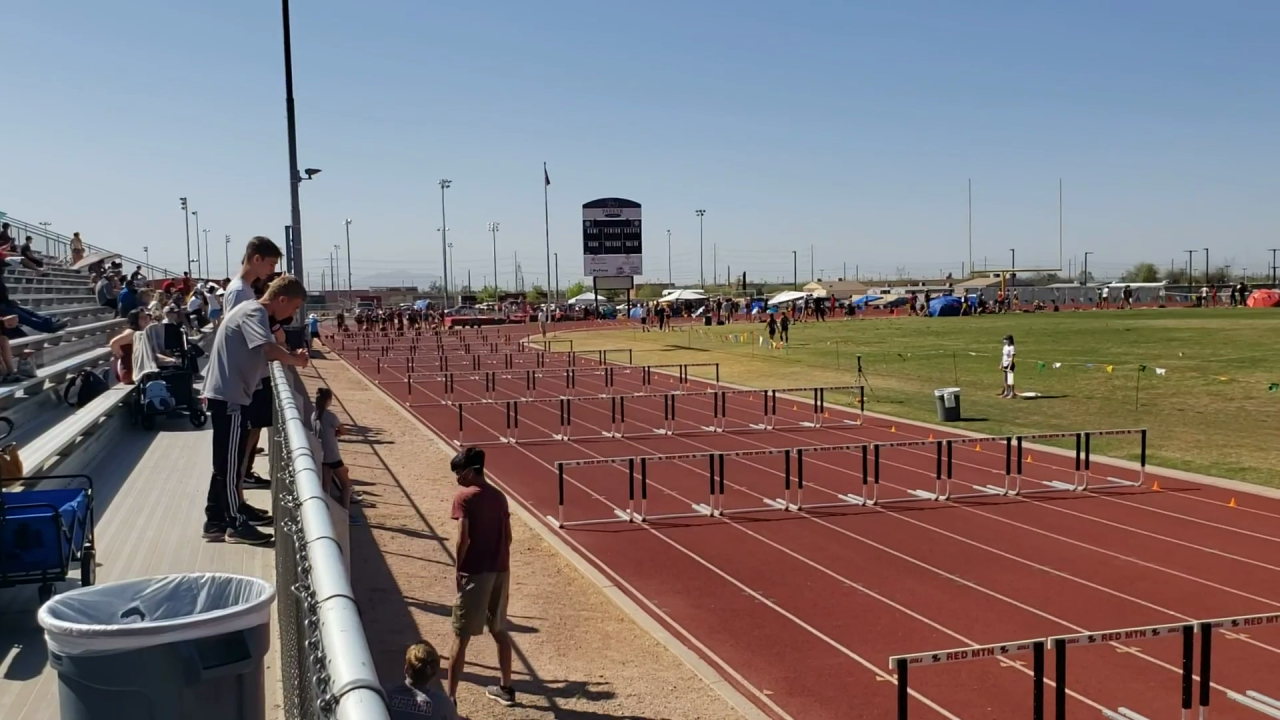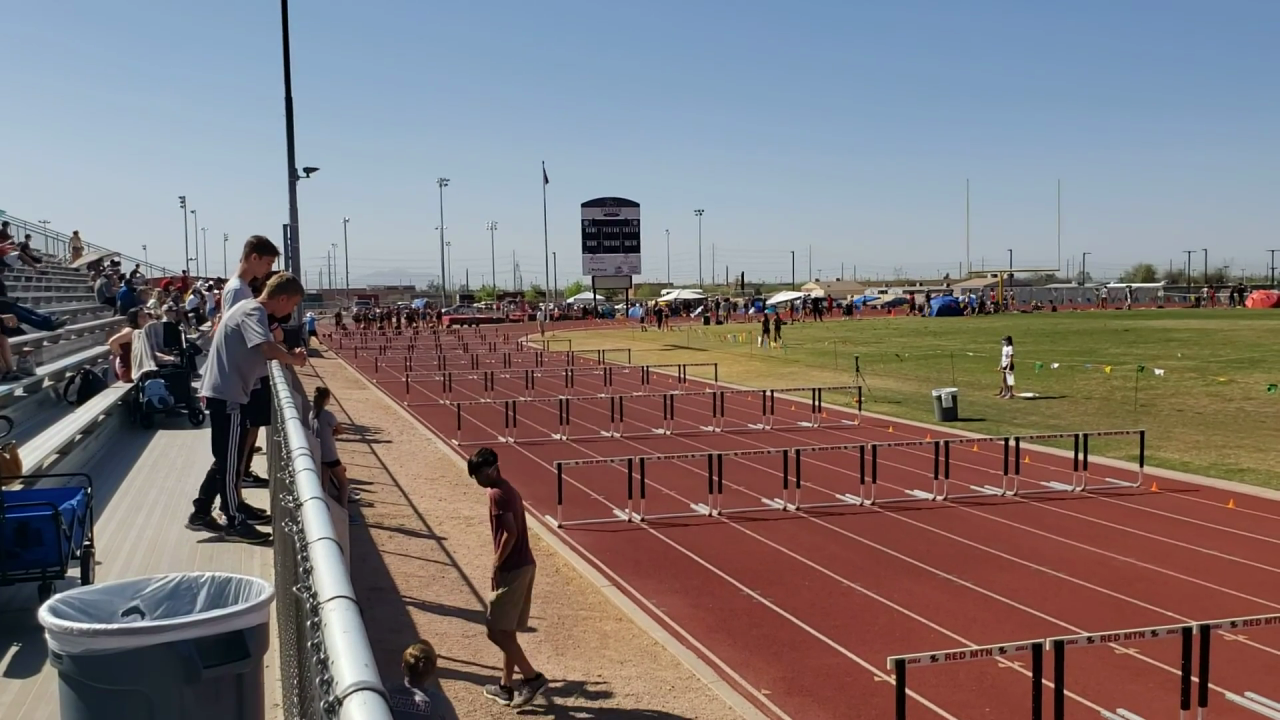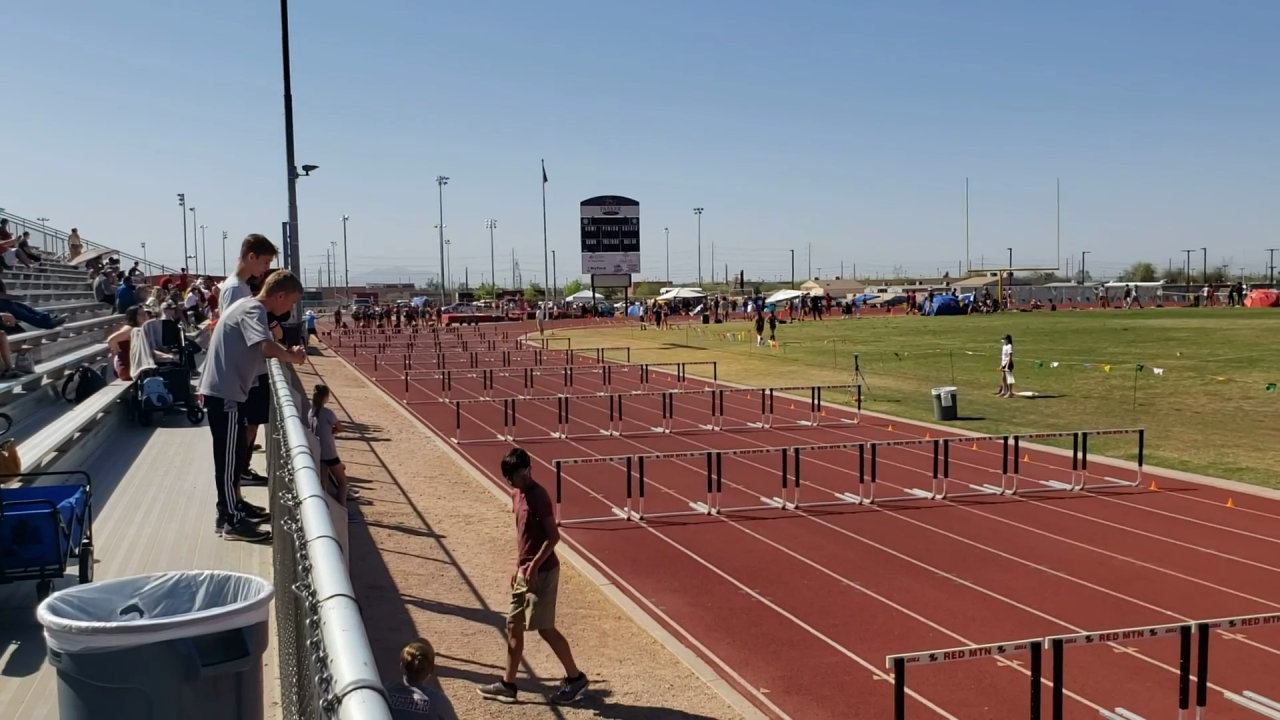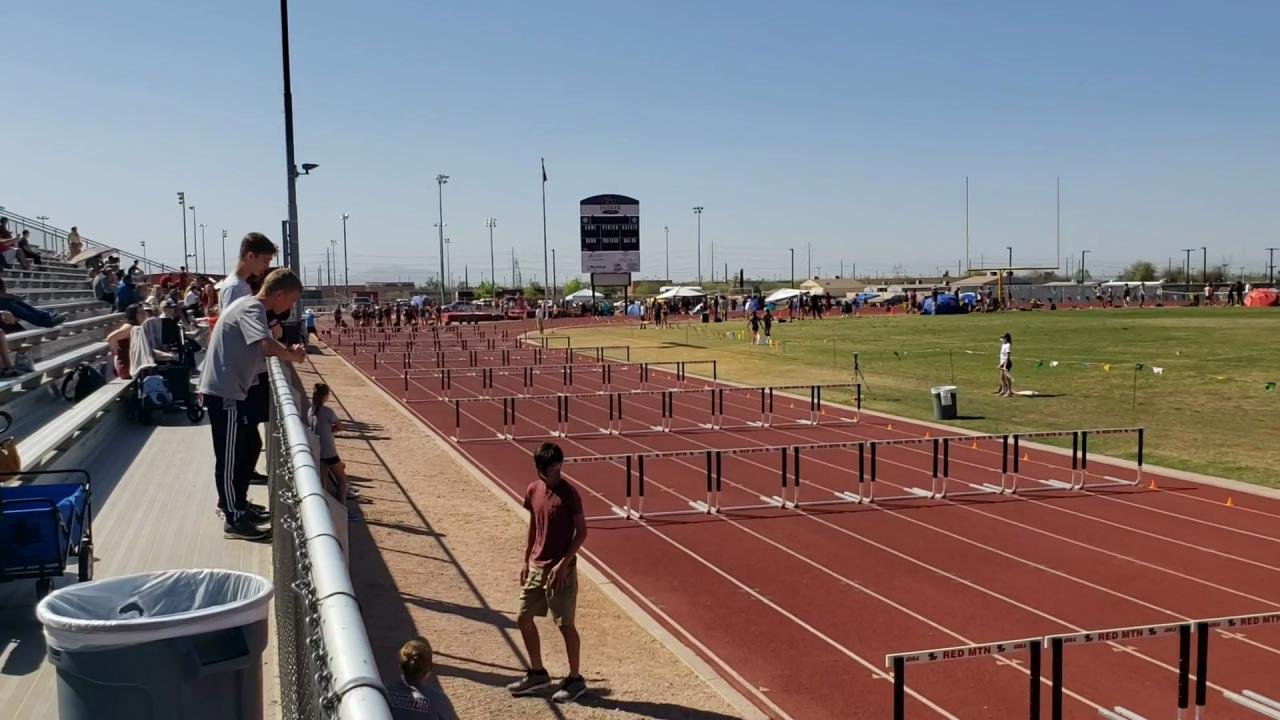
dt=0.3s
person 1, frame 1
left shoulder: (254, 311)
right shoulder: (254, 312)
left elbow: (266, 350)
right elbow: (270, 350)
left wrist: (290, 355)
right wrist: (296, 359)
left hip: (227, 394)
right hip: (228, 396)
left knee: (226, 461)
right knee: (230, 462)
left ankle: (216, 519)
right ankle: (236, 525)
person 1, frame 2
left shoulder: (252, 309)
right shoulder: (253, 311)
left elbow: (265, 348)
right elbow: (268, 349)
left wrist: (287, 354)
right wrist: (294, 359)
left hip: (224, 392)
right hip: (227, 395)
left knee: (226, 459)
right knee: (229, 460)
left ankle: (202, 512)
right ankle: (234, 523)
person 1, frame 3
left shoulder: (251, 308)
right shoulder: (253, 310)
left elbow: (264, 345)
right elbow: (268, 347)
left wrist: (288, 353)
right wrist: (294, 356)
left hip: (227, 390)
right hip: (224, 393)
left knee: (236, 455)
right knee: (229, 458)
left ankle: (229, 509)
right ankle: (233, 522)
person 1, frame 4
left shoulder: (251, 306)
right shoulder: (252, 309)
left elbow: (264, 343)
right elbow: (268, 346)
left wrist: (289, 351)
right wrist: (293, 355)
left hip: (230, 389)
right hip: (223, 392)
left knee: (247, 448)
right knee: (230, 457)
left ankle: (237, 505)
right ankle: (235, 520)
person 2, frame 1
left shoulder: (465, 497)
right shoulder: (499, 496)
left elbow: (463, 539)
left wrist: (458, 571)
left hip: (475, 573)
right hip: (500, 571)
left knee: (462, 637)
right knee: (499, 631)
left ankle: (450, 698)
right ankle: (505, 687)
person 2, frame 2
left shoulder: (497, 494)
right shoulder: (509, 491)
left elbow: (510, 533)
left wrist: (496, 566)
left hip: (512, 570)
right hip: (524, 566)
left knee: (496, 630)
right knee: (507, 630)
left ankle: (532, 677)
right ankle: (506, 686)
person 2, frame 3
left shoulder: (538, 496)
right shoulder: (518, 495)
left elbow: (553, 536)
left wrist: (533, 566)
right wrist: (519, 568)
left hip: (542, 572)
right hip: (526, 570)
left knee: (545, 629)
right knee: (514, 625)
left ankle: (576, 678)
right ankle: (508, 684)
person 2, frame 4
left shoulder: (569, 494)
right shoulder: (532, 490)
left elbow: (582, 532)
left wrist: (563, 564)
right wrist: (526, 561)
left hip: (561, 569)
right hip: (536, 566)
left knee: (565, 625)
right knee: (523, 618)
left ankle: (575, 679)
right ankle: (537, 672)
person 3, frame 1
left shoulder: (248, 289)
right shoulder: (238, 290)
left wrist: (272, 333)
left knee: (254, 428)
right knee: (249, 430)
left ankle: (245, 473)
right ankle: (240, 476)
person 3, frame 2
left shoulder: (245, 287)
right shoulder: (236, 289)
left hip: (256, 374)
left knee: (253, 426)
right knee: (249, 427)
left ankle: (244, 472)
right ankle: (240, 474)
person 3, frame 3
left shoulder: (244, 286)
right shoulder: (234, 288)
left wrist: (270, 330)
right wrist: (269, 330)
left knee: (251, 425)
right knee: (247, 427)
left ankle: (242, 470)
right ankle: (240, 472)
person 3, frame 4
left shoulder: (244, 284)
right shoulder: (234, 287)
left wrist: (271, 325)
left hip: (254, 371)
left knee: (250, 432)
right knee: (249, 434)
left ankle: (246, 470)
right ankle: (244, 472)
